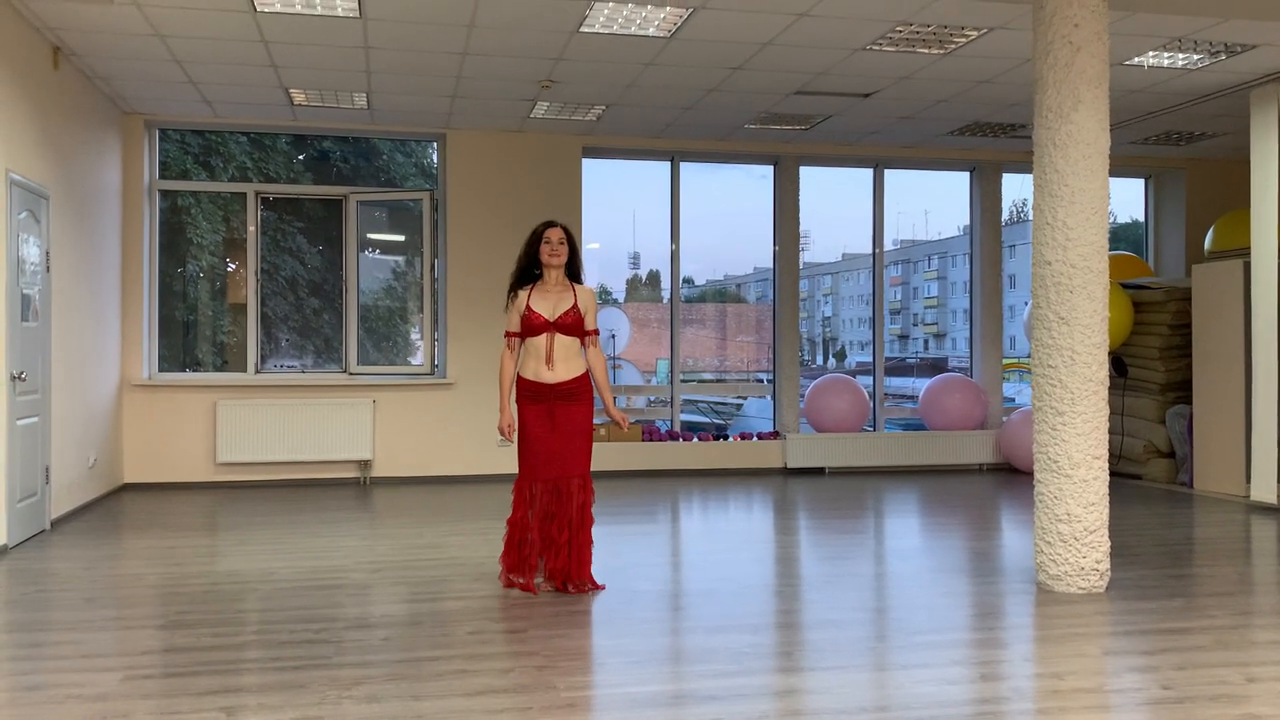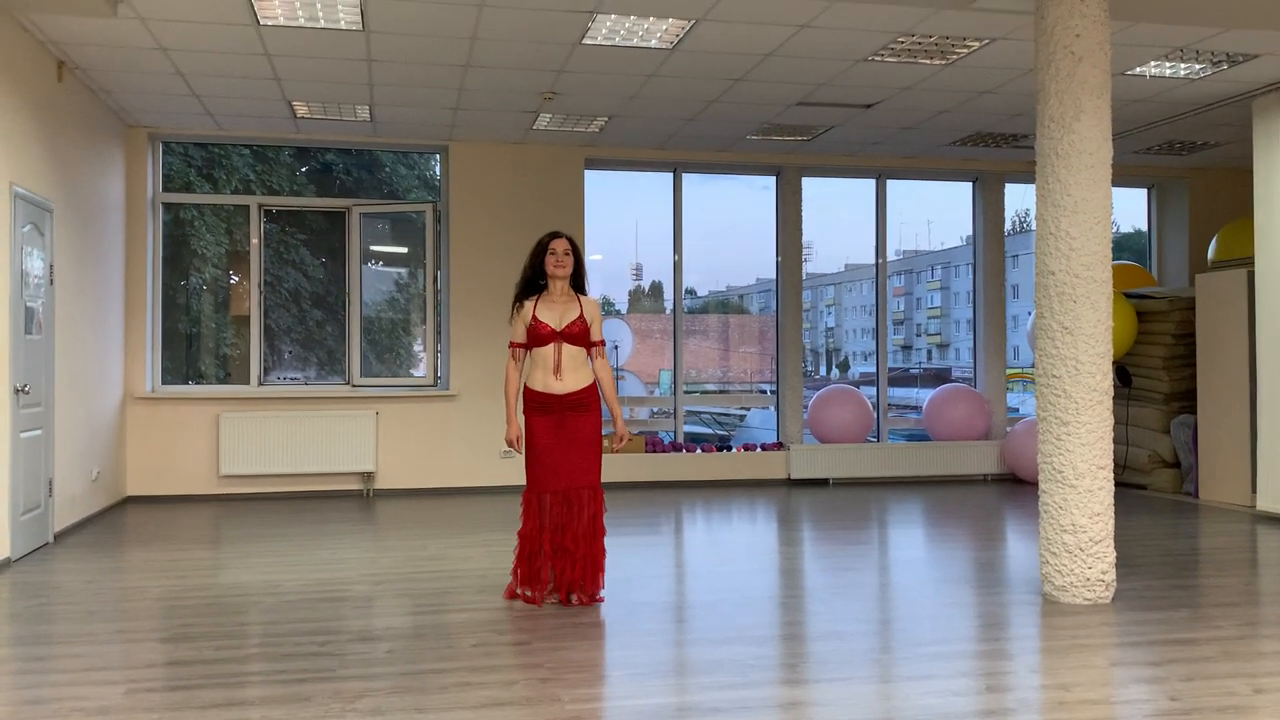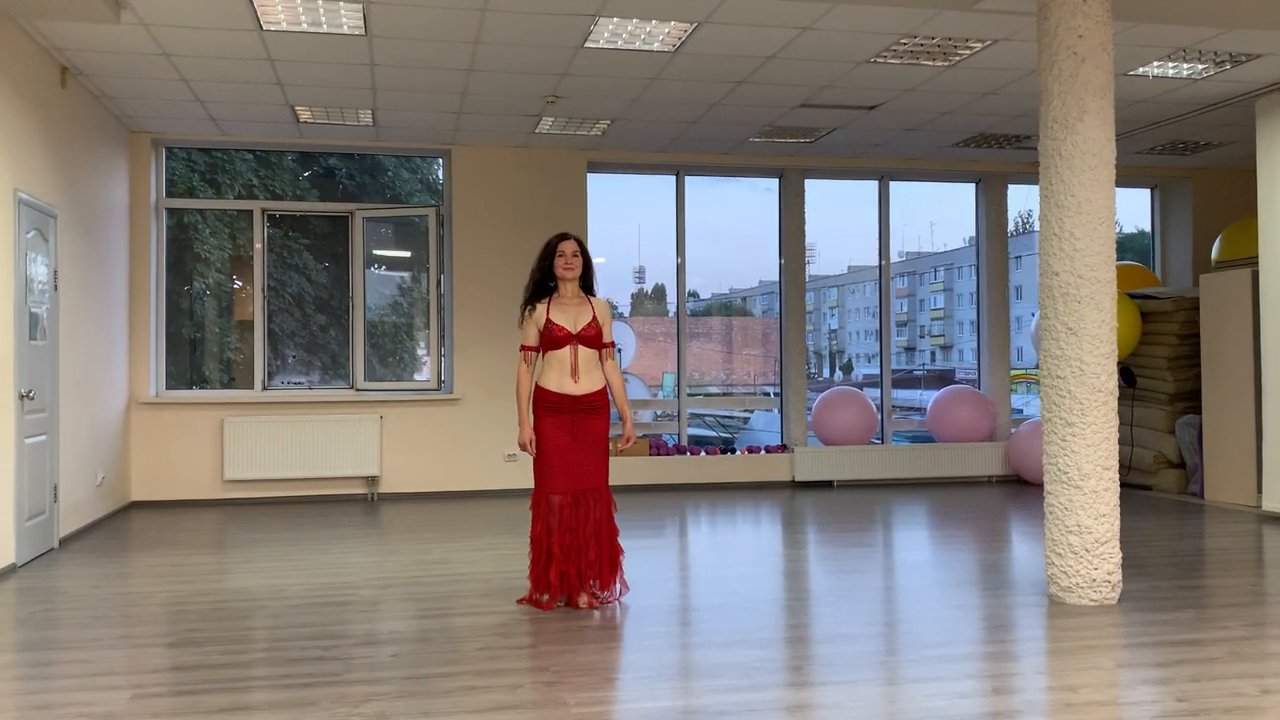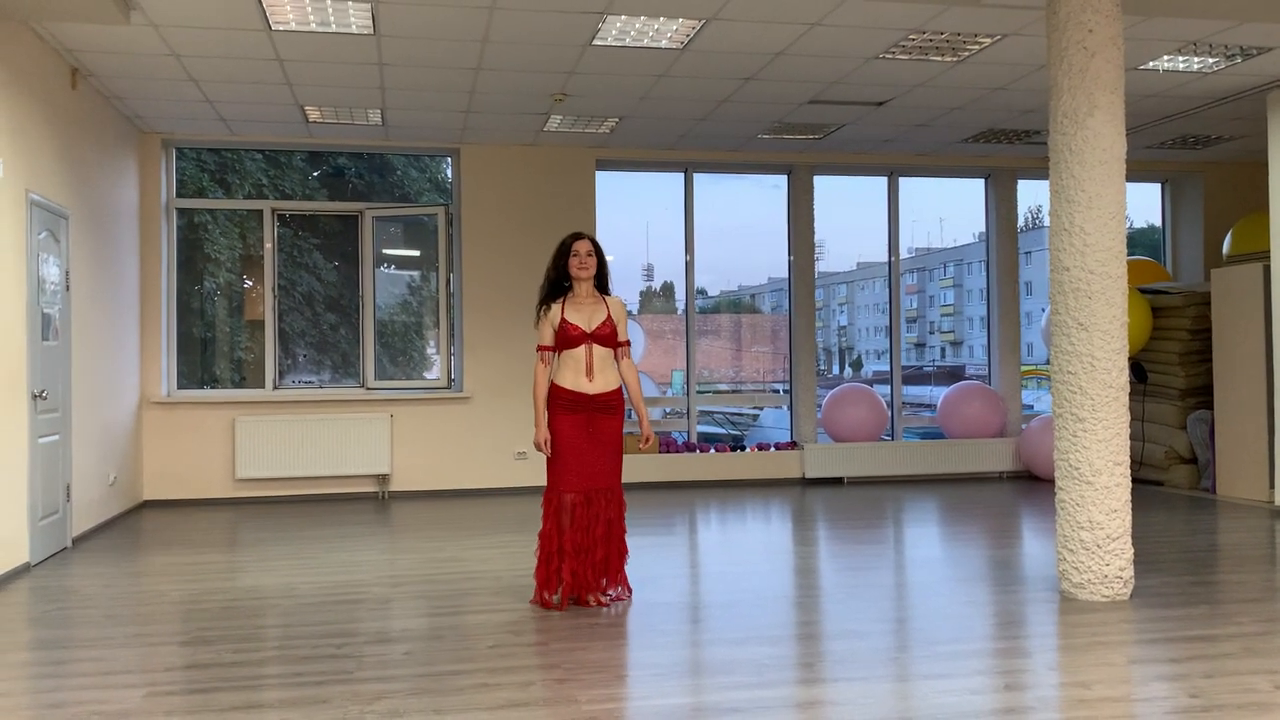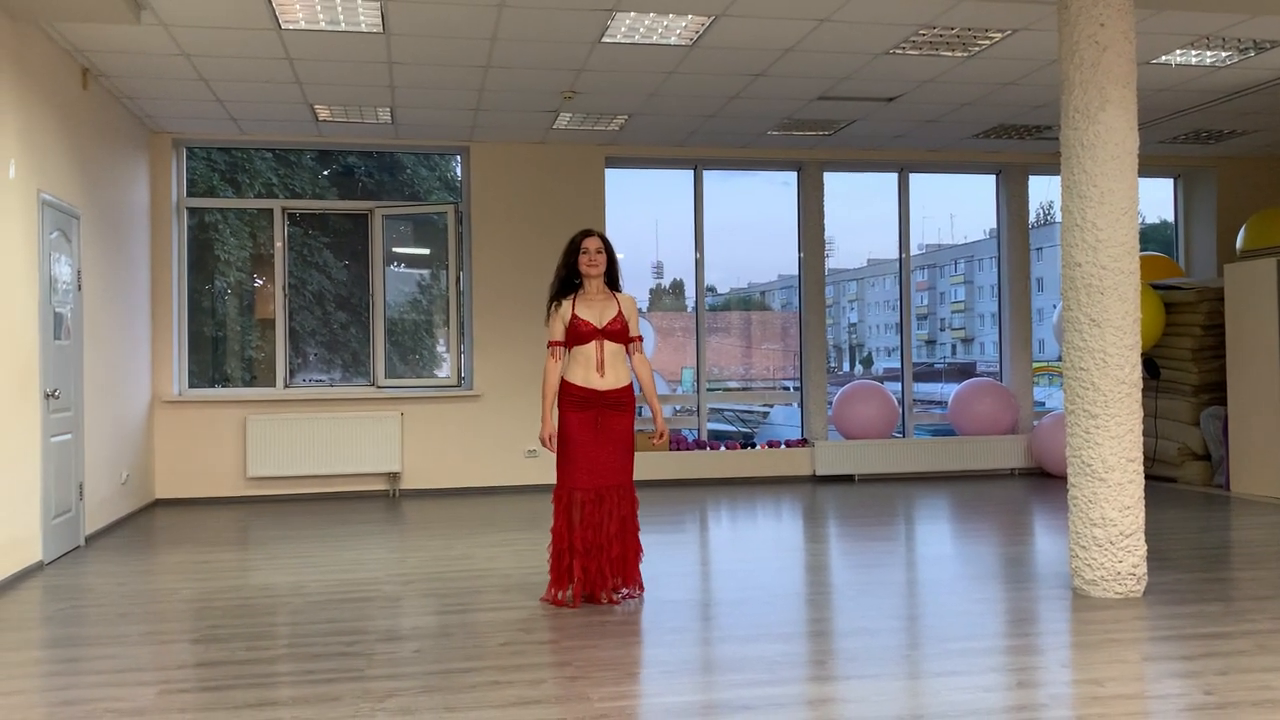
dt=0.4s
person 1, frame 1
left shoulder: (584, 296)
right shoulder: (521, 297)
left elbow: (593, 352)
right elbow: (510, 353)
left wrist: (610, 405)
right wrist: (504, 408)
left hip: (575, 397)
right hip: (532, 399)
left knee: (573, 480)
right knee: (537, 481)
left ankle: (570, 570)
right ankle: (539, 568)
person 1, frame 2
left shoulder: (589, 307)
right shoulder: (526, 308)
left elbow: (600, 362)
right elbow: (514, 364)
left wrist: (618, 417)
right wrist: (511, 419)
left hip: (583, 408)
right hip: (540, 409)
left knee: (582, 491)
right knee: (545, 491)
left ankle: (578, 582)
right ankle: (543, 581)
person 1, frame 3
left shoulder: (600, 308)
right shoulder: (538, 311)
left elbow: (610, 364)
right elbow: (525, 367)
left wrist: (627, 417)
right wrist: (524, 422)
left hip: (594, 410)
right hip: (552, 410)
left knee: (591, 493)
right knee: (553, 493)
left ankle: (586, 584)
right ankle: (552, 584)
person 1, frame 4
left shoulder: (615, 307)
right shoulder: (552, 311)
left elbow: (625, 362)
right elbow: (543, 367)
left wrist: (643, 416)
right wrist: (540, 423)
left hip: (608, 409)
right hip: (566, 409)
left knee: (604, 493)
right knee: (566, 492)
left ankle: (599, 581)
right ankle: (564, 582)
person 1, frame 5
left shoulder: (626, 304)
right shoulder: (563, 307)
left elbow: (638, 358)
right elbow: (554, 362)
left wrist: (657, 412)
right wrist: (546, 417)
left hip: (619, 405)
right hip: (576, 405)
left knee: (616, 489)
right knee: (578, 488)
left ankle: (612, 579)
right ankle: (576, 579)
